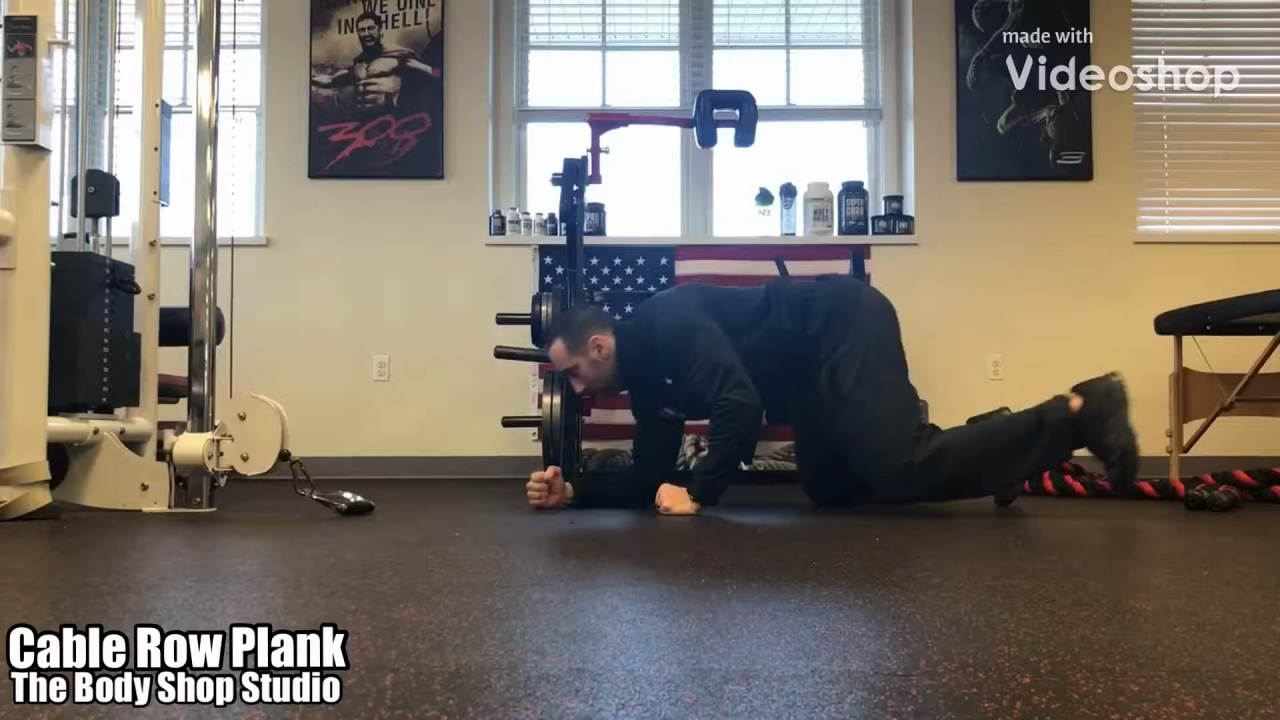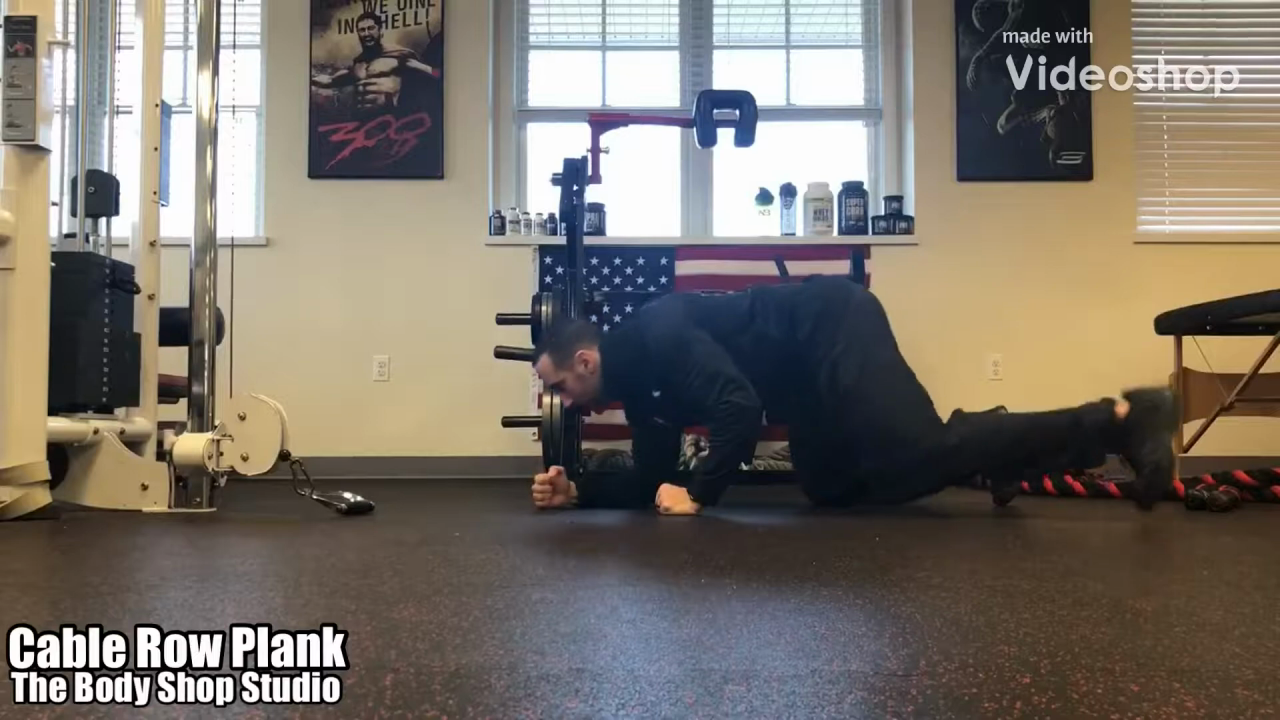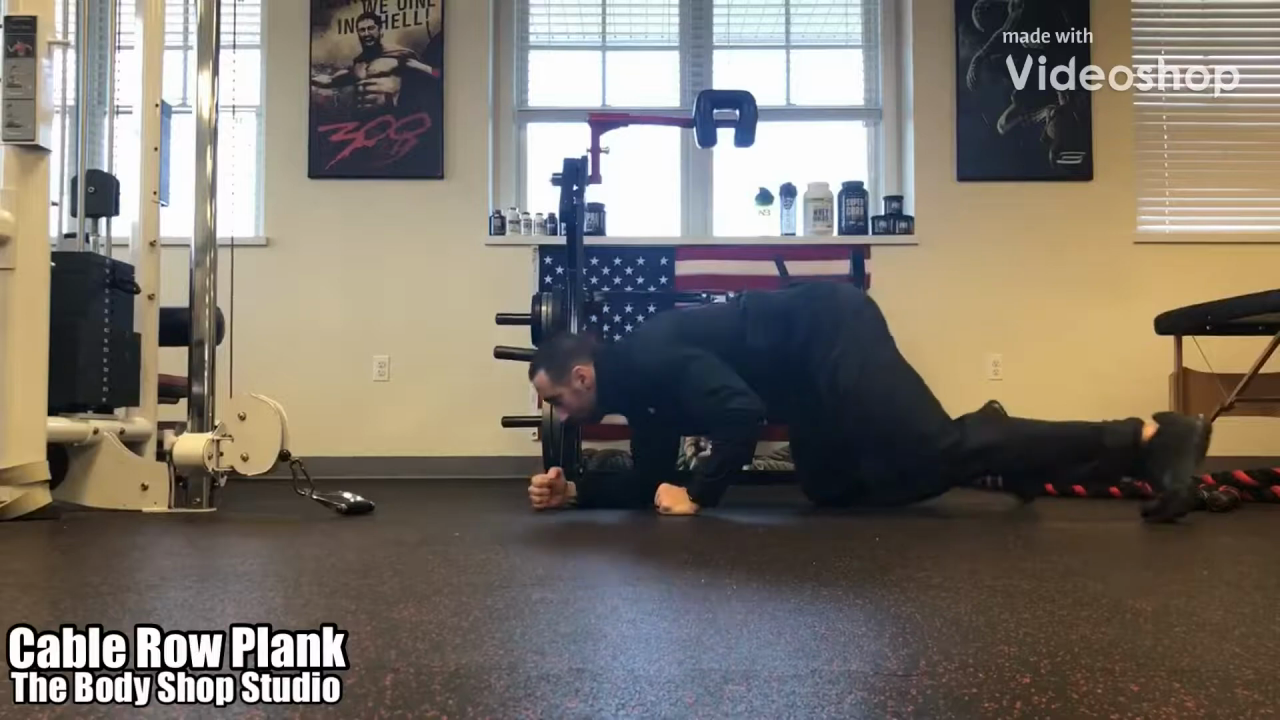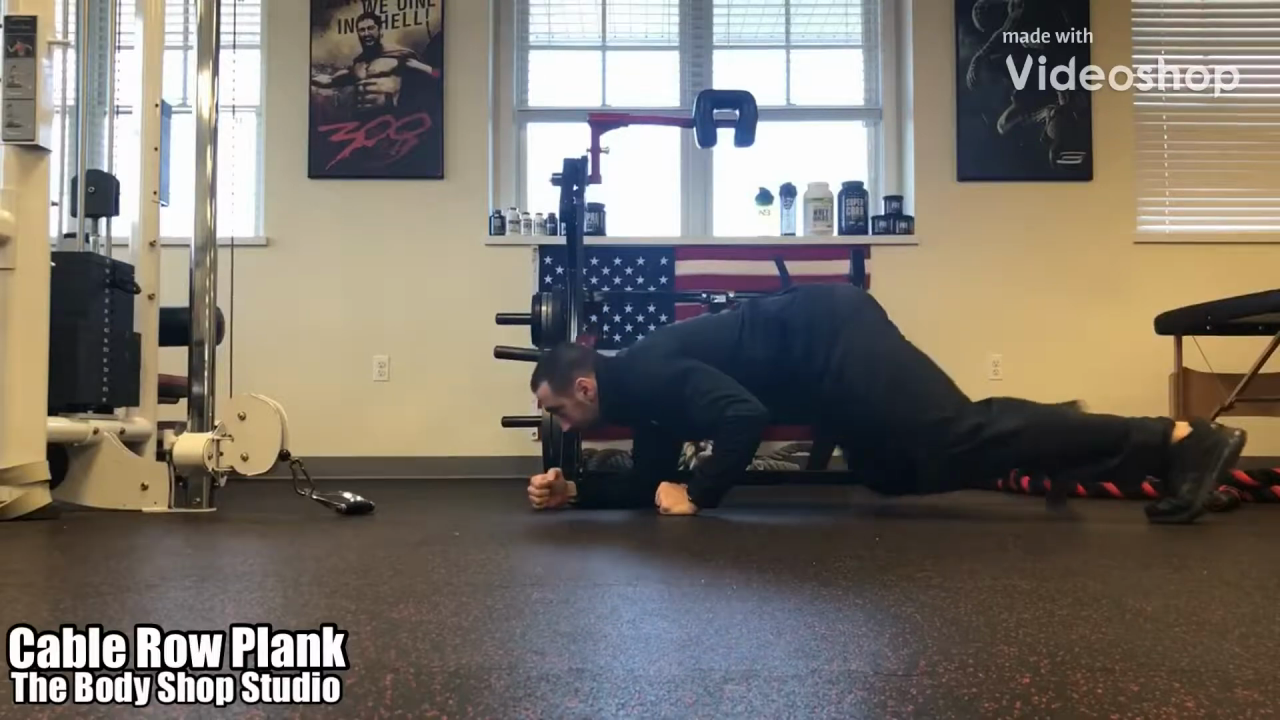
dt=0.2s
person 1, frame 1
left shoulder: (670, 322)
right shoulder: (645, 378)
left elbow: (742, 405)
right elbow: (650, 478)
left wrist: (699, 496)
right wrist: (574, 491)
left hip: (844, 322)
right hip: (816, 366)
left knee: (900, 471)
right knee: (832, 488)
left ankle: (1080, 411)
right ankle: (990, 452)
person 1, frame 2
left shoulder: (656, 335)
right shoulder: (639, 386)
left elbow: (741, 406)
right elbow: (653, 479)
left wrist: (699, 495)
right wrist: (576, 491)
left hip: (834, 324)
right hip: (813, 362)
left knee: (922, 454)
right knee: (829, 488)
left ankle: (1123, 418)
right ankle: (979, 441)
person 1, frame 3
left shoulder: (649, 358)
right shoulder: (638, 390)
left elbow: (743, 411)
right elbow: (651, 479)
left wrist: (697, 495)
right wrist: (575, 491)
left hip: (829, 328)
right hip: (818, 354)
left knee: (937, 452)
right knee: (829, 488)
left ankle: (1148, 438)
right ankle: (986, 439)
person 1, frame 4
left shoulder: (651, 371)
right shoulder: (641, 397)
left elbow: (747, 418)
right elbow: (652, 479)
left wrist: (697, 496)
right wrist: (575, 489)
left hip: (831, 333)
right hip: (828, 349)
left knee: (962, 435)
right knee: (896, 474)
left ankle: (1178, 439)
right ankle: (1061, 438)
